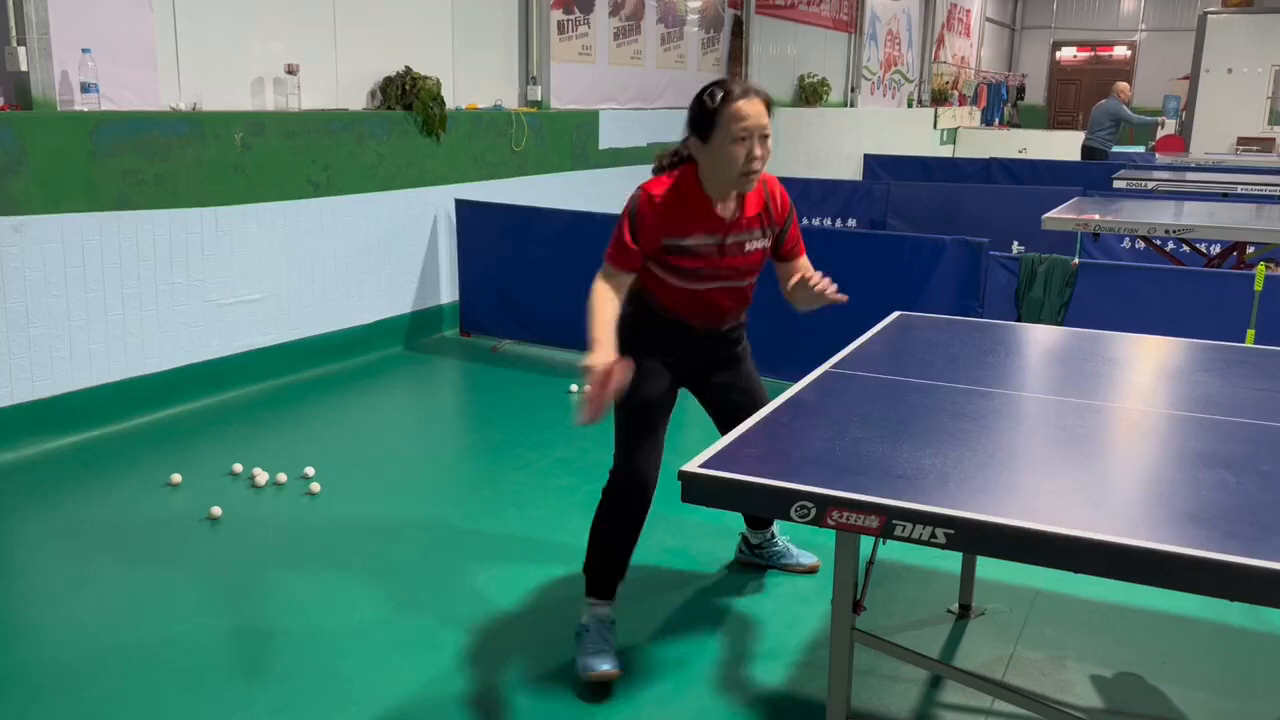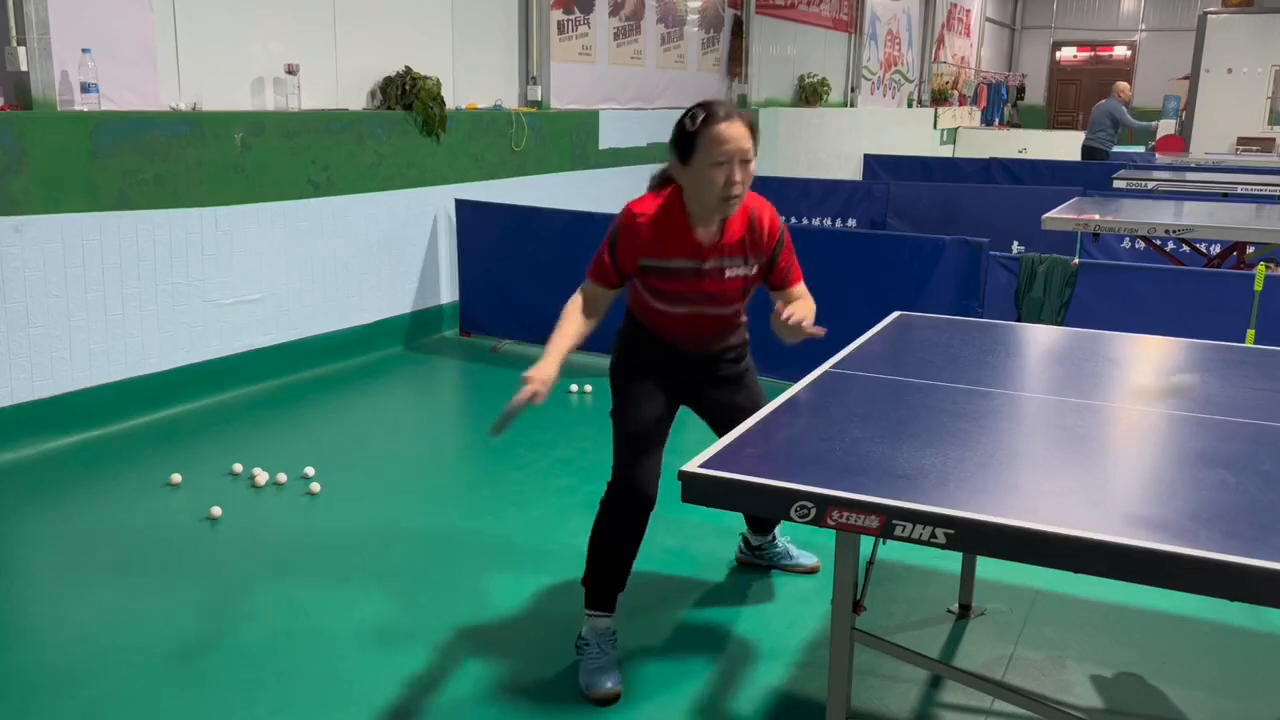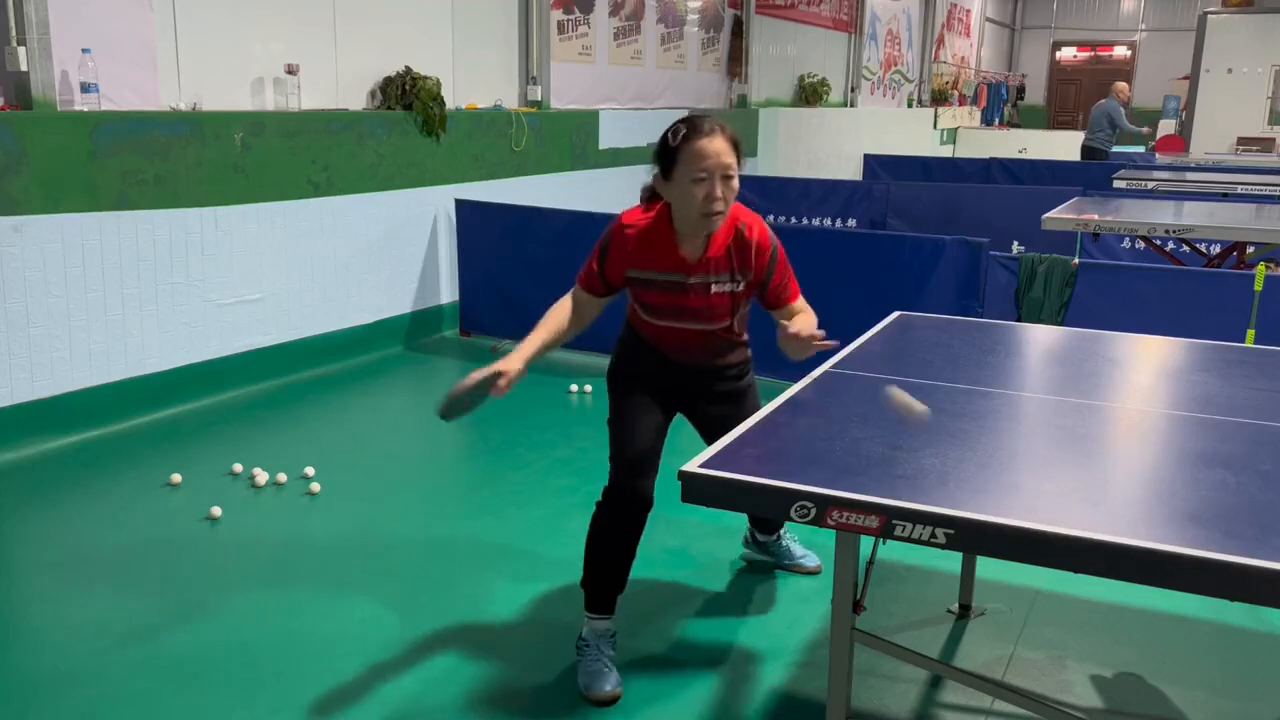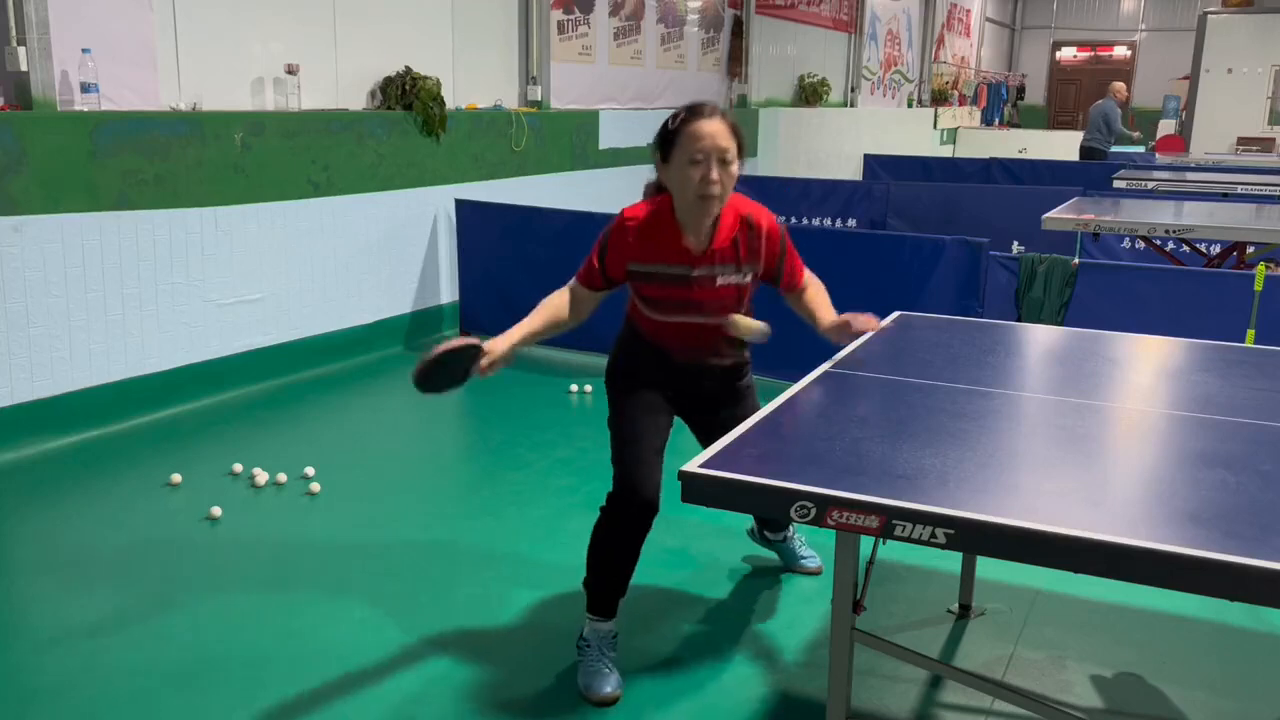
dt=0.1s
person 1, frame 1
left shoulder: (772, 199)
right shoulder: (657, 200)
left elbow: (795, 272)
right elbow: (611, 285)
left wrist: (806, 285)
right wrist: (603, 347)
left hip: (724, 343)
right hip: (652, 344)
right knee: (635, 475)
left ankle: (759, 538)
right ankle: (596, 618)
person 1, frame 2
left shoulder: (762, 222)
right shoulder: (640, 222)
left elbow: (796, 297)
right elbow: (591, 301)
left wrist: (795, 318)
right wrist: (550, 362)
left hip: (722, 361)
right hip: (647, 362)
right knee: (635, 488)
left ankle: (760, 540)
right ankle: (596, 629)
person 1, frame 3
left shoulder: (752, 237)
right shoulder: (630, 236)
left elbow: (796, 315)
right elbow: (582, 304)
left wrist: (802, 339)
right wrist: (520, 357)
left hip: (723, 374)
right hip: (645, 373)
right knee: (631, 496)
left ankle: (767, 537)
right ankle: (596, 632)
person 1, frame 4
left shoulder: (757, 227)
right shoulder: (633, 229)
left elbow: (804, 290)
right elbow: (575, 298)
left wrist: (834, 321)
right wrist: (509, 339)
left hip: (722, 376)
right hip: (644, 374)
right knee: (636, 497)
left ankle: (773, 533)
right ankle: (598, 634)
